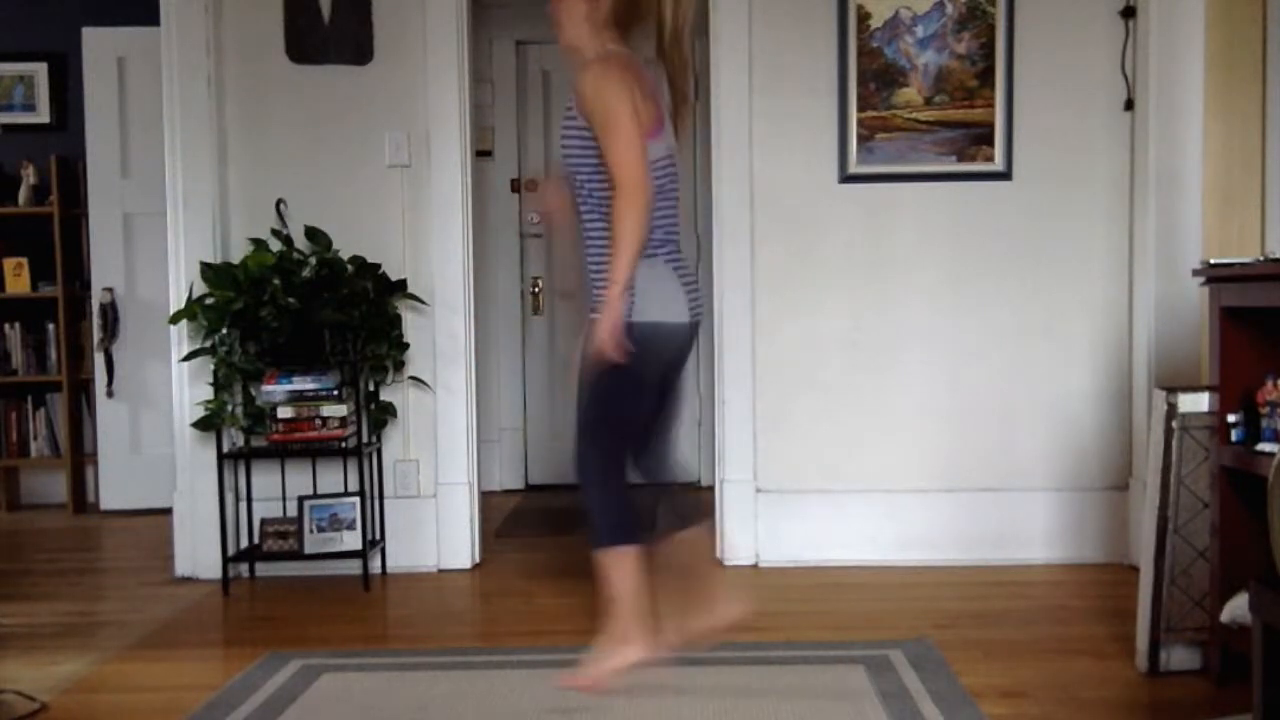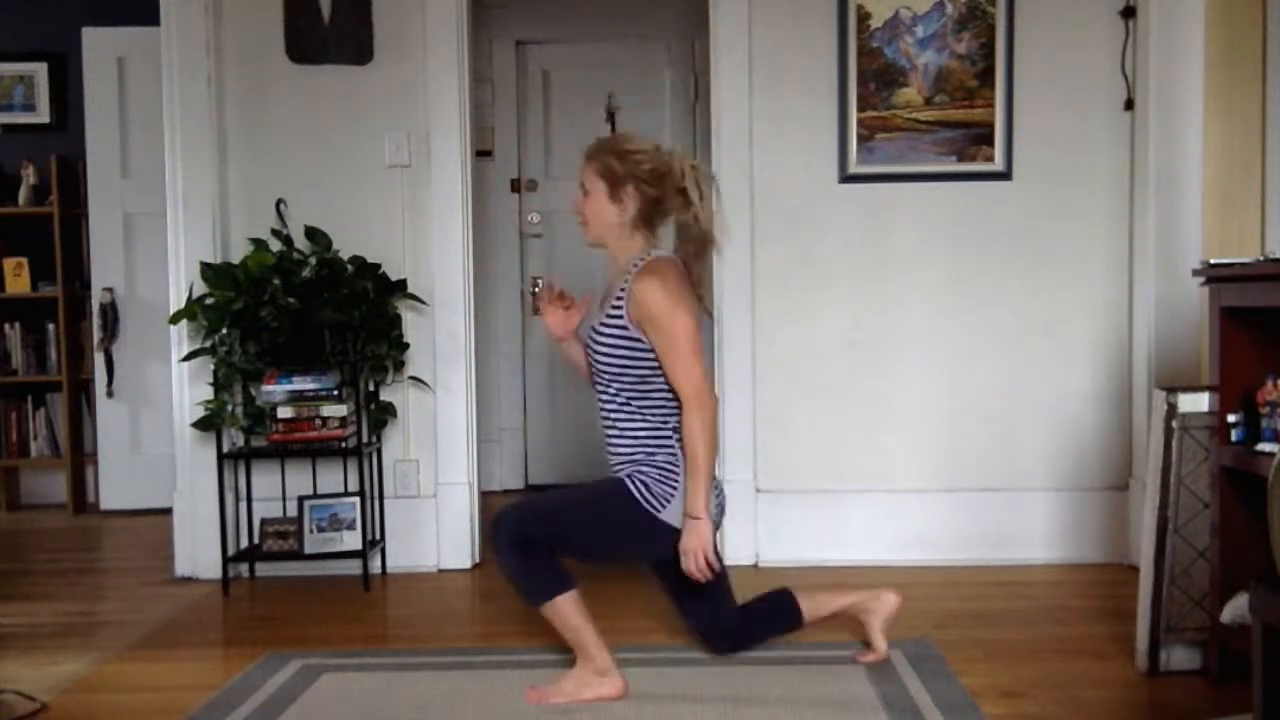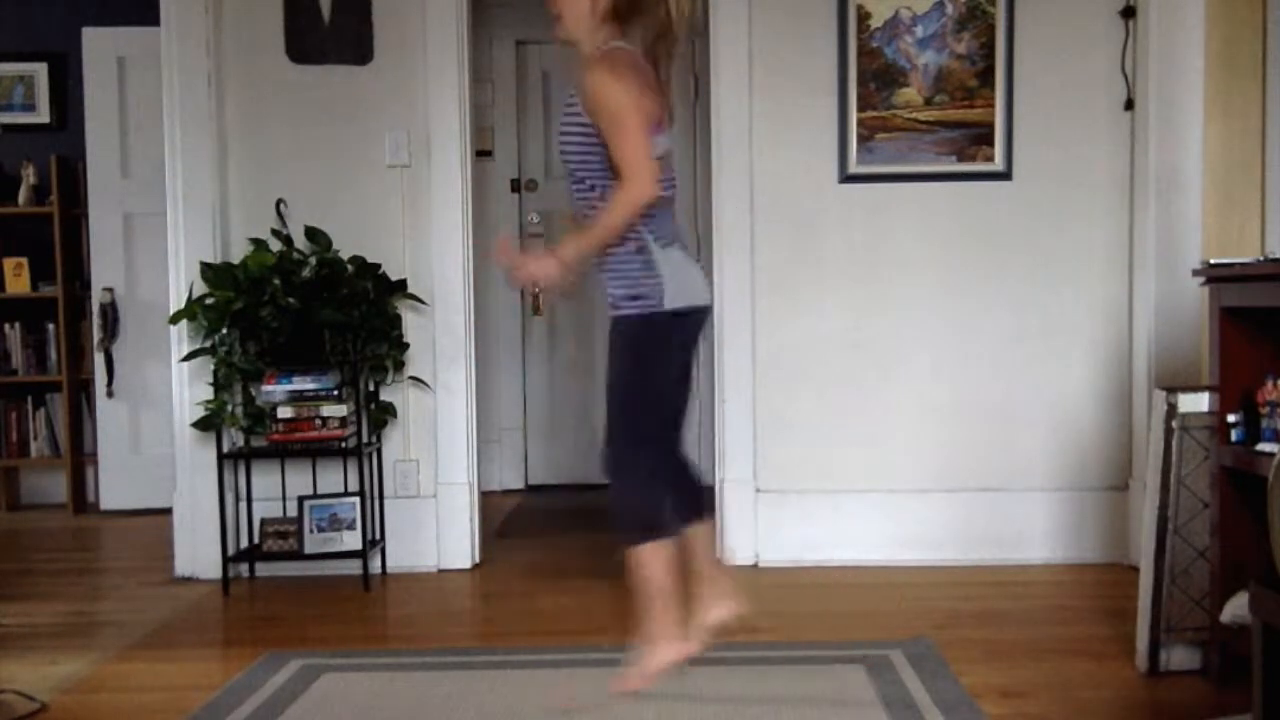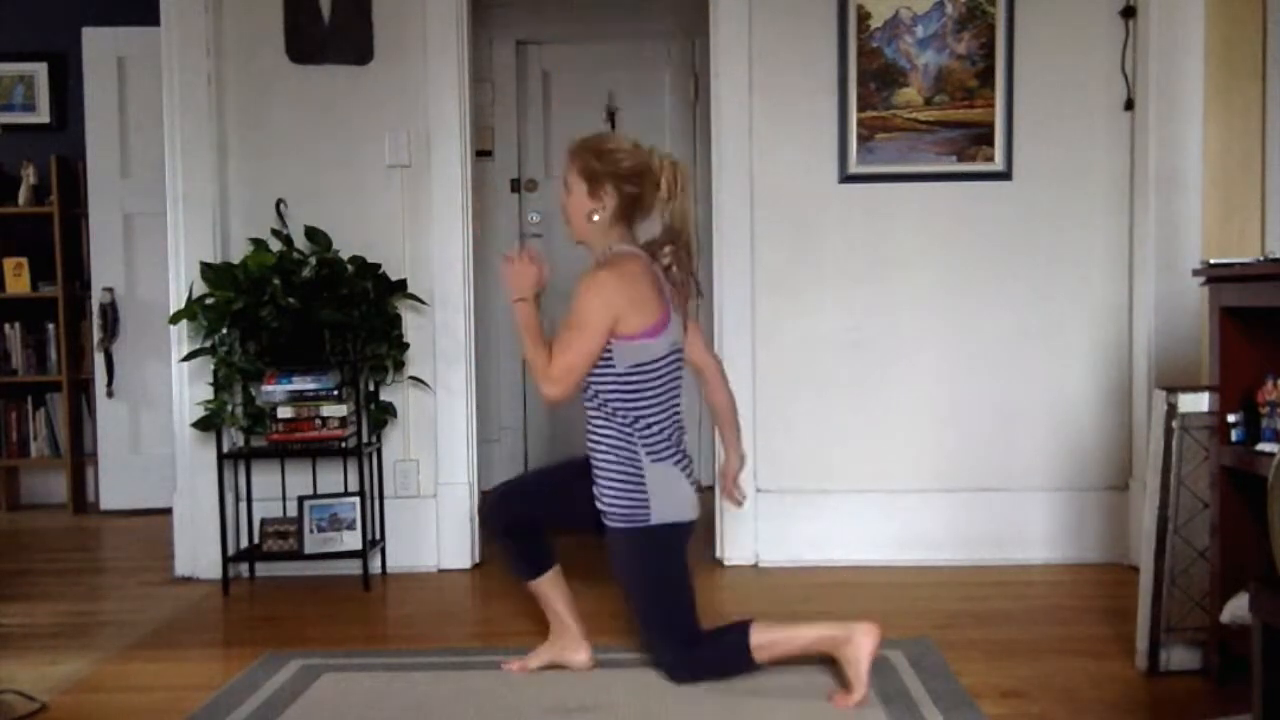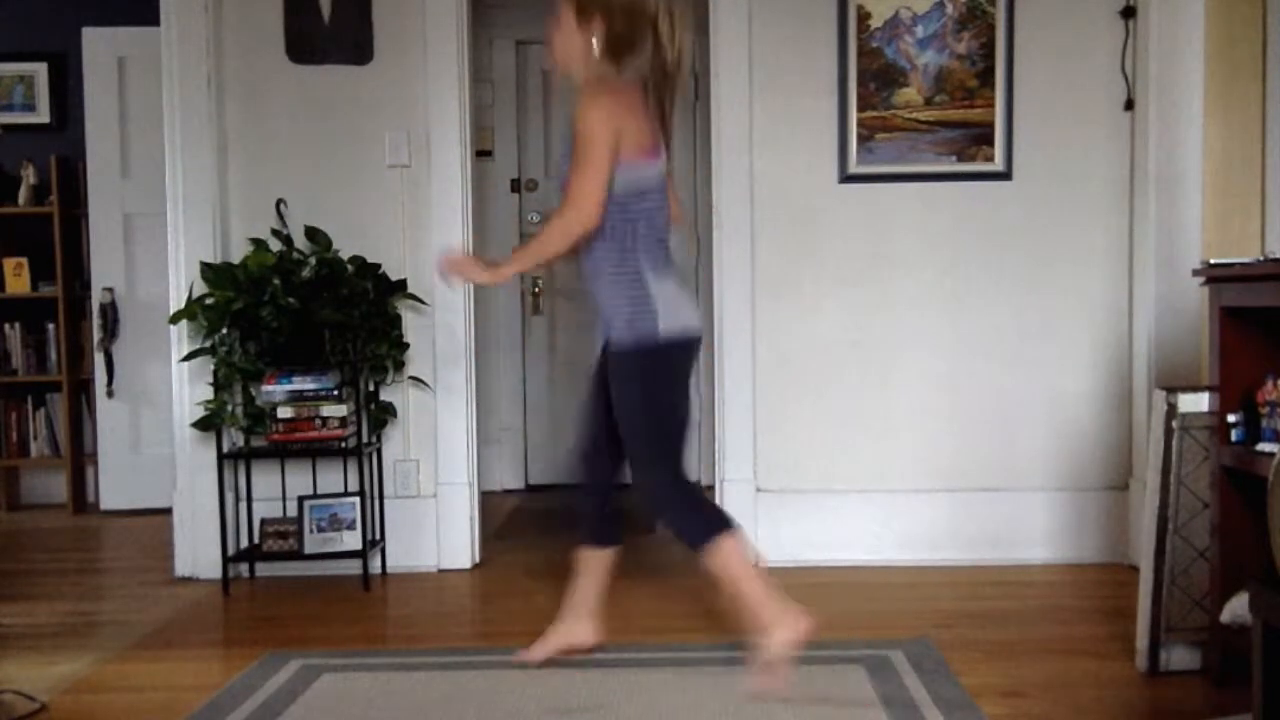
dt=0.5s
person 1, frame 1
left shoulder: (601, 75)
right shoulder: (634, 76)
left elbow: (632, 193)
left wrist: (612, 300)
right wrist: (572, 199)
left hip: (640, 305)
right hip: (664, 304)
left knee: (599, 464)
right knee: (648, 456)
left ankle: (627, 632)
right ankle: (710, 597)
person 1, frame 2
left shoulder: (655, 285)
right shoulder: (630, 282)
left elbow: (698, 402)
right elbow: (614, 381)
left wrist: (696, 515)
right wrist: (566, 338)
left hip: (663, 496)
right hip: (659, 493)
left knee: (513, 533)
right knee: (723, 629)
left ankle: (596, 672)
right ankle: (867, 602)
person 1, frame 3
left shoulder: (608, 72)
right shoulder: (625, 69)
left elbow: (640, 186)
left wrist: (561, 256)
right wrist: (560, 255)
left hip: (653, 298)
right hip: (664, 296)
left knee: (634, 460)
right knee: (658, 455)
left ankle: (664, 632)
right ankle: (712, 593)
person 1, frame 4
left shoulder: (607, 282)
right shoulder: (652, 269)
left elbow: (554, 383)
right elbow: (708, 365)
left wrist: (523, 300)
right wrist: (732, 451)
left hip: (640, 497)
right hip: (629, 478)
left knee: (682, 654)
right knee: (503, 511)
left ankle: (846, 638)
right ankle: (568, 640)
person 1, frame 5
left shoulder: (602, 102)
right shoulder: (633, 100)
left elbow: (581, 213)
right elbow: (667, 212)
left wrist: (498, 270)
right wrist: (615, 252)
left hip: (648, 331)
right hip: (639, 327)
left knee: (661, 483)
right knee: (598, 471)
left ankle: (773, 615)
right ankle: (581, 617)
